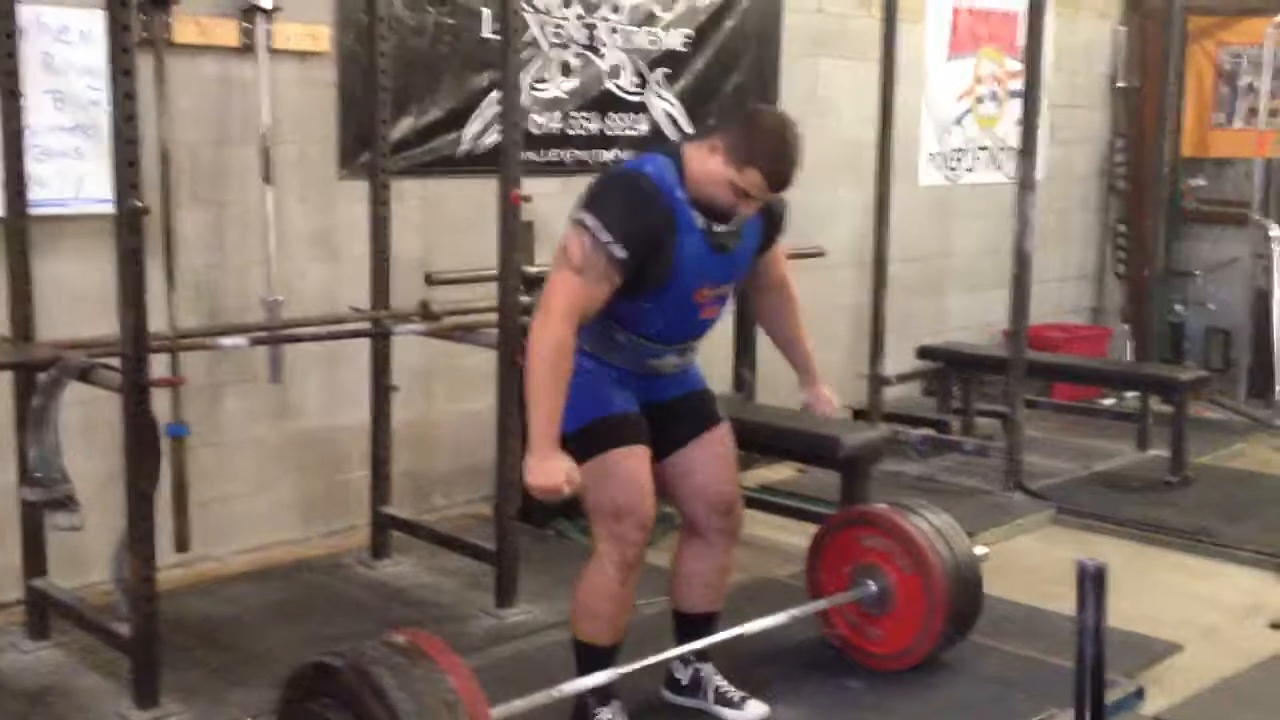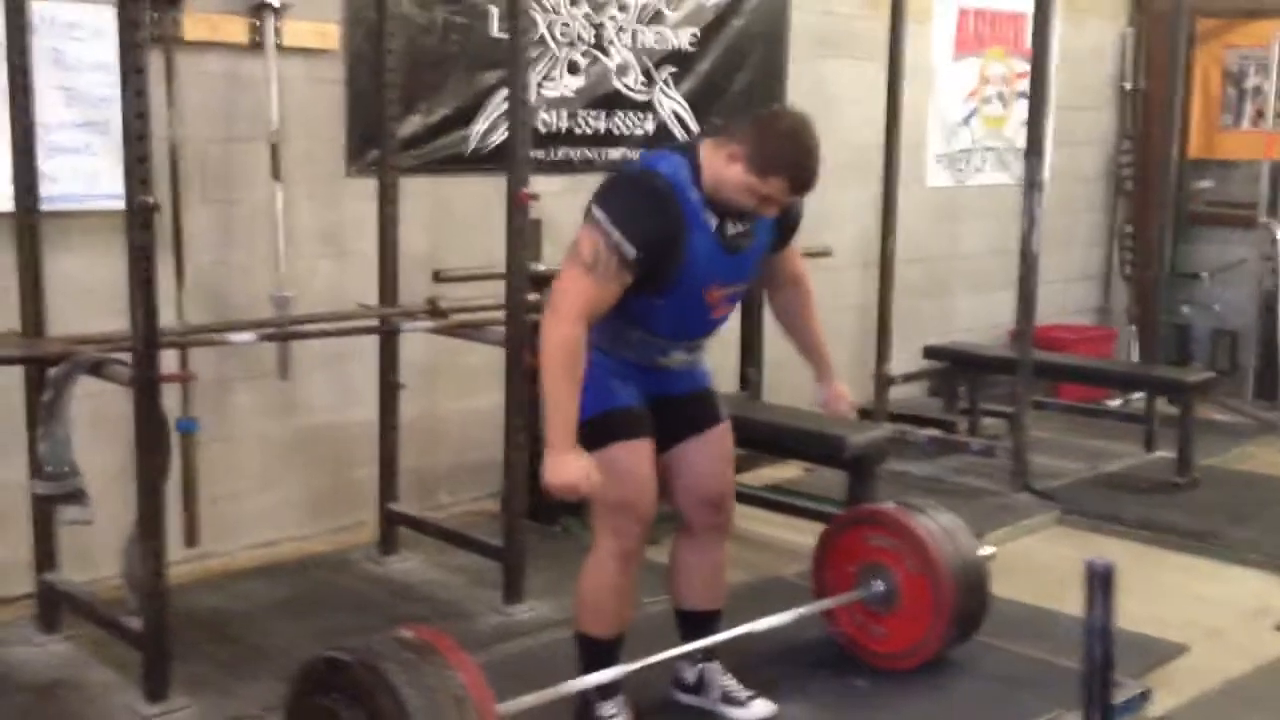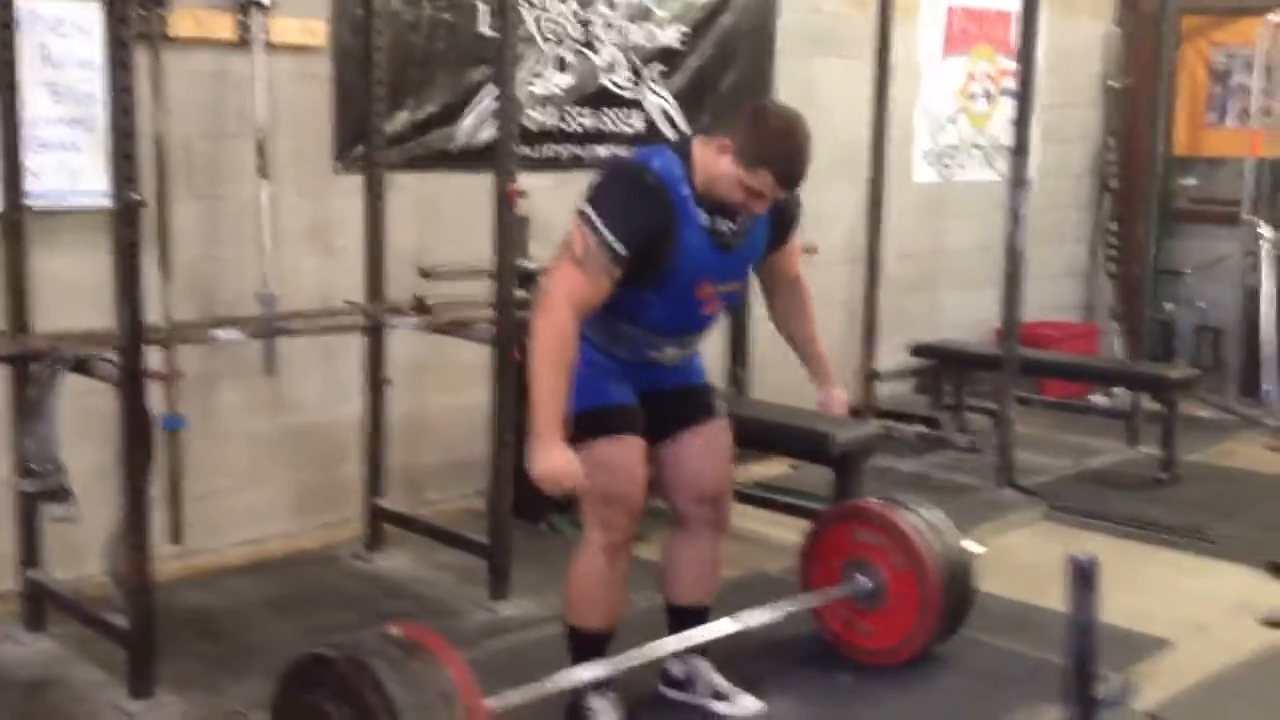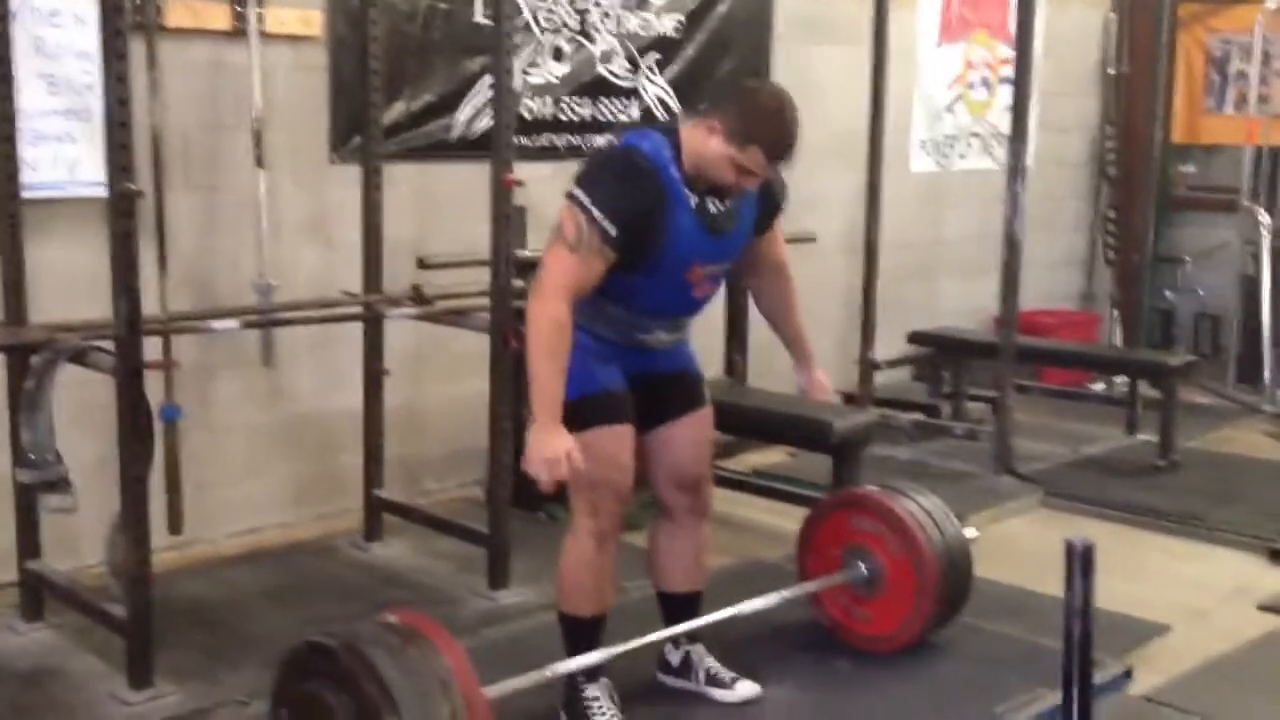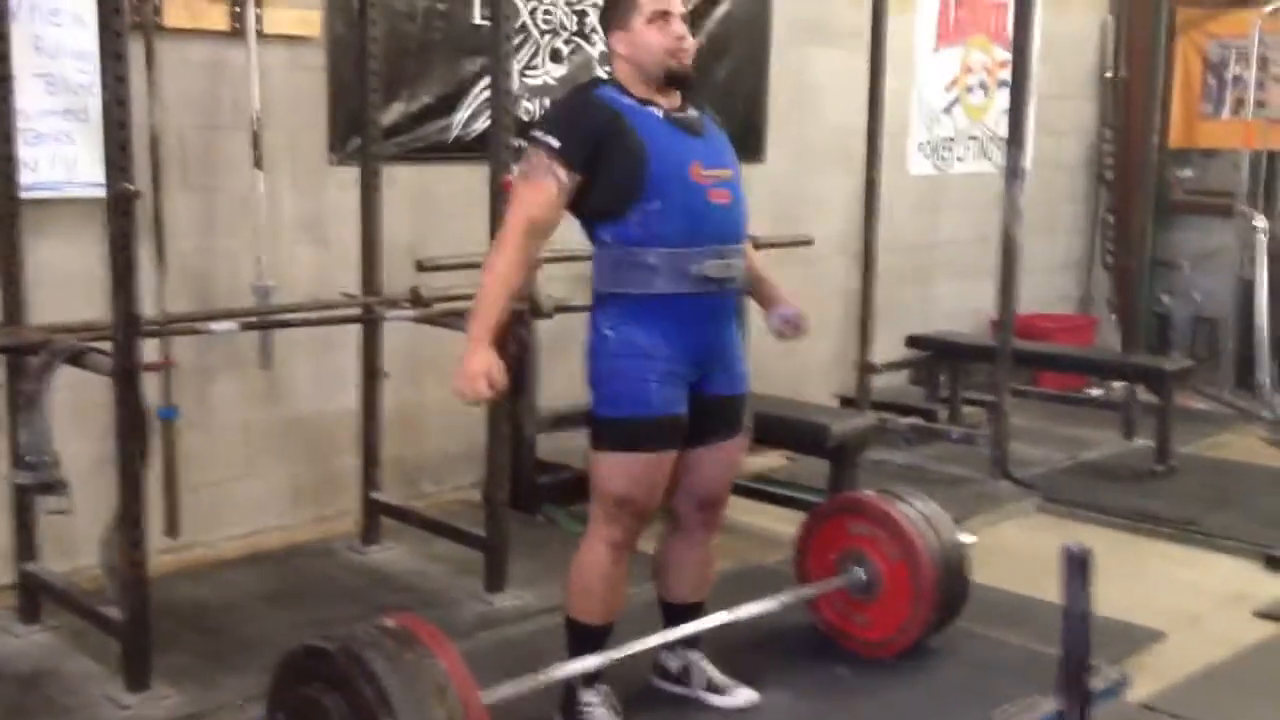
dt=0.7s
person 1, frame 1
left shoulder: (756, 205)
right shoulder: (632, 199)
left elbow: (772, 290)
right elbow: (555, 316)
left wrist: (810, 380)
right wrist: (544, 448)
left hip: (669, 371)
right hip: (594, 373)
left knee: (717, 518)
right knee: (626, 537)
person 1, frame 2
left shoulder: (774, 204)
right shoulder: (646, 197)
left elbow: (788, 285)
right elbow: (565, 315)
left wrist: (825, 373)
right wrist: (561, 447)
left hip: (677, 366)
right hip: (605, 367)
left knee: (710, 516)
right knee: (625, 530)
left ankle: (698, 670)
person 1, frame 3
left shoulder: (769, 204)
right shoulder: (639, 193)
left elbow: (786, 287)
right elbow: (557, 308)
left wrist: (824, 379)
right wrist: (548, 438)
left hip: (672, 362)
right hip: (598, 362)
left knee: (706, 509)
right knee: (614, 524)
left ankle: (684, 665)
person 1, frame 4
left shoulder: (757, 188)
right shoulder: (628, 177)
left elbow: (768, 271)
right elbow: (551, 296)
left wrist: (805, 362)
right wrist: (545, 425)
left hip: (663, 346)
right hip: (589, 347)
left knee: (688, 497)
right knee: (601, 510)
left ankle: (680, 651)
person 1, frame 5
left shoulder: (704, 123)
right shoulder: (590, 118)
right elbow: (522, 229)
left wrist: (772, 298)
right wrist: (481, 340)
left hip: (721, 340)
right hip: (641, 342)
left knee: (701, 512)
right knee: (621, 521)
left ankle: (680, 658)
